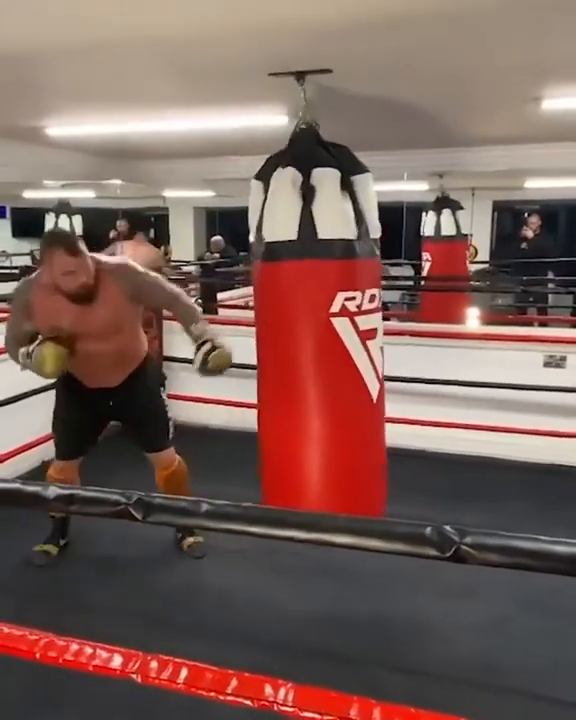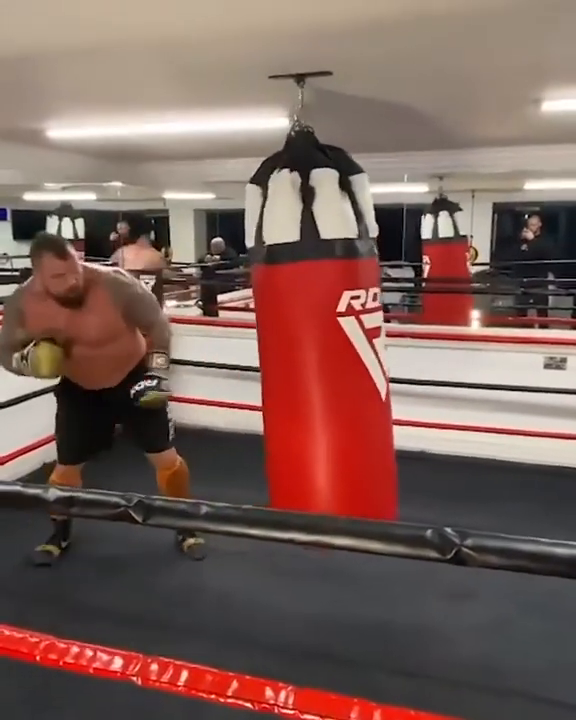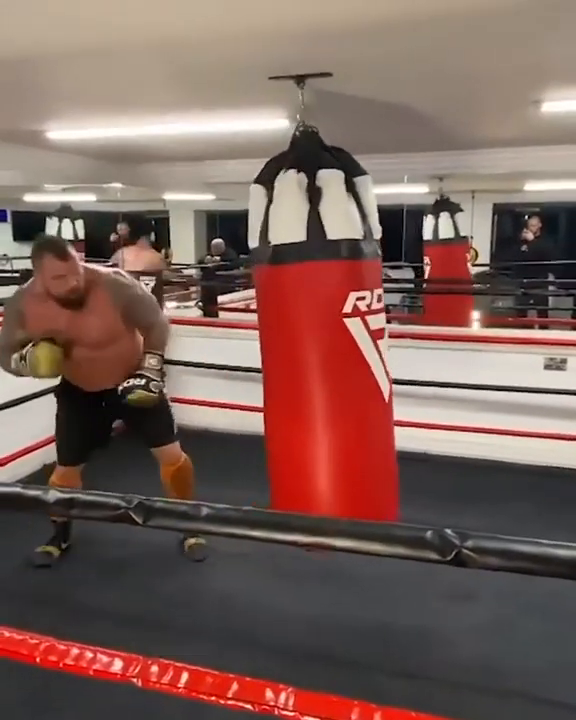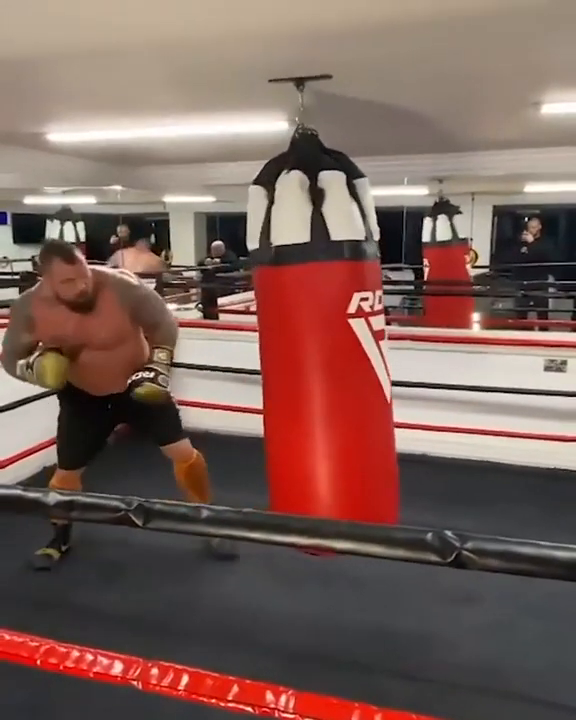
dt=0.1s
person 1, frame 1
left shoulder: (120, 274)
right shoulder: (30, 295)
left elbow: (174, 300)
right elbow: (14, 344)
left wrist: (203, 338)
right wrist: (35, 356)
left hip: (135, 376)
right hip: (77, 384)
left knee: (163, 457)
right knee: (65, 463)
left ankle: (183, 525)
right ankle: (59, 530)
person 1, frame 2
left shoulder: (112, 283)
left elbow: (155, 323)
left wrist: (157, 372)
right wrist: (30, 359)
left hip: (132, 377)
right hip: (77, 388)
left knee: (165, 457)
right knee: (68, 467)
left ankle: (184, 527)
right ankle: (59, 532)
person 1, frame 3
left shoulder: (113, 285)
left elbow: (156, 324)
left wrist: (151, 370)
right wrist: (31, 358)
left hip: (130, 380)
right hip: (78, 390)
left knee: (171, 454)
right knee: (67, 468)
right ankle: (60, 533)
person 1, frame 4
left shoulder: (120, 286)
right shoulder: (30, 308)
left elbow: (164, 323)
left wrist: (157, 367)
right wrist: (36, 369)
left hip: (138, 383)
right hip: (82, 395)
left knee: (182, 451)
right knee: (68, 471)
right ankle: (60, 536)
